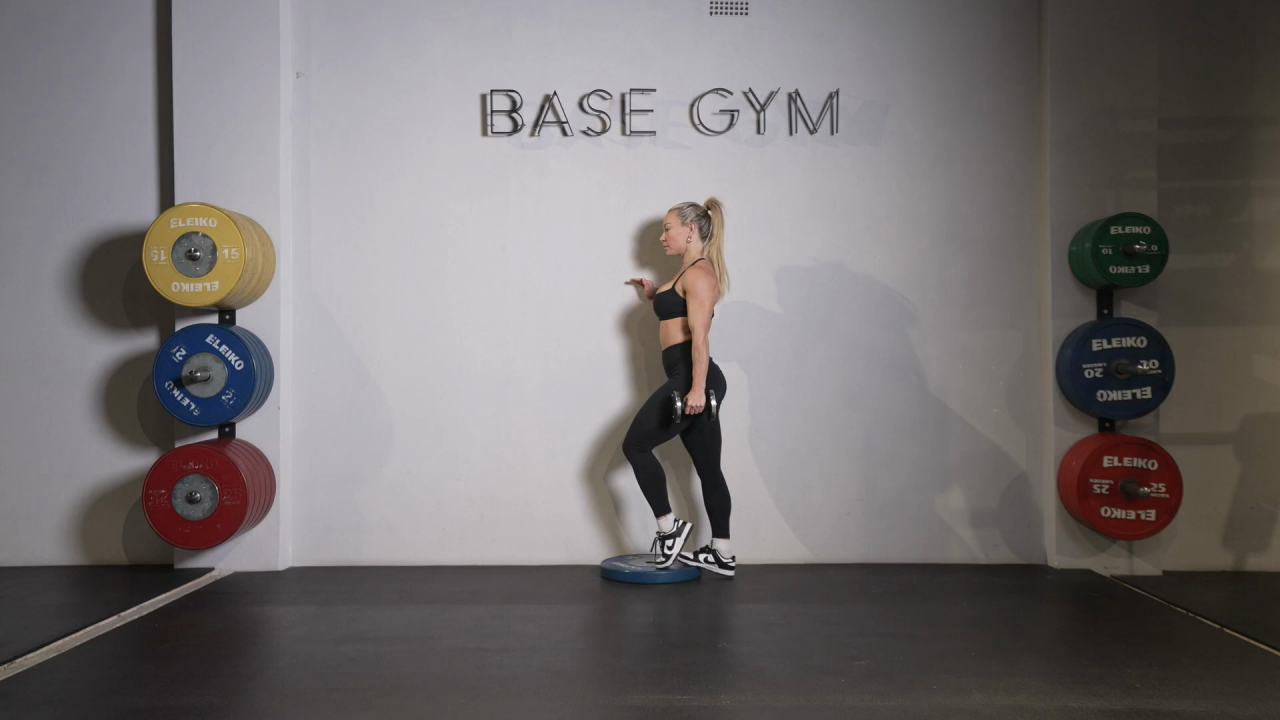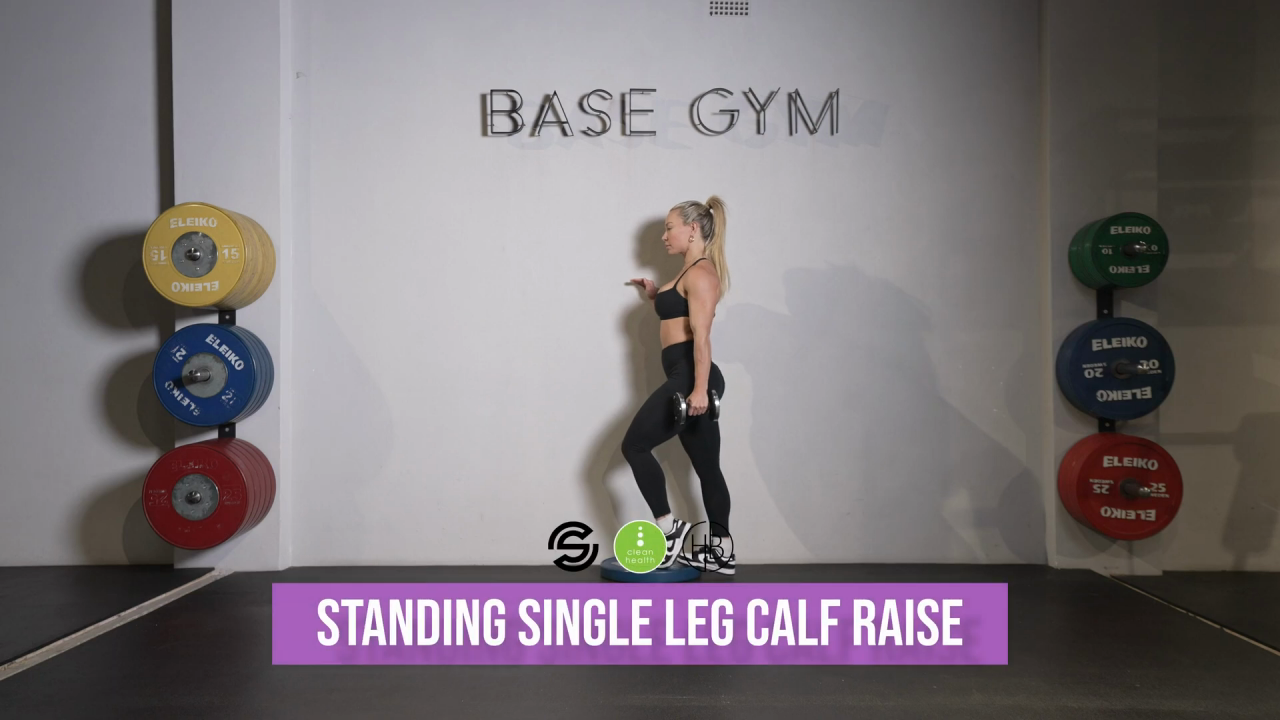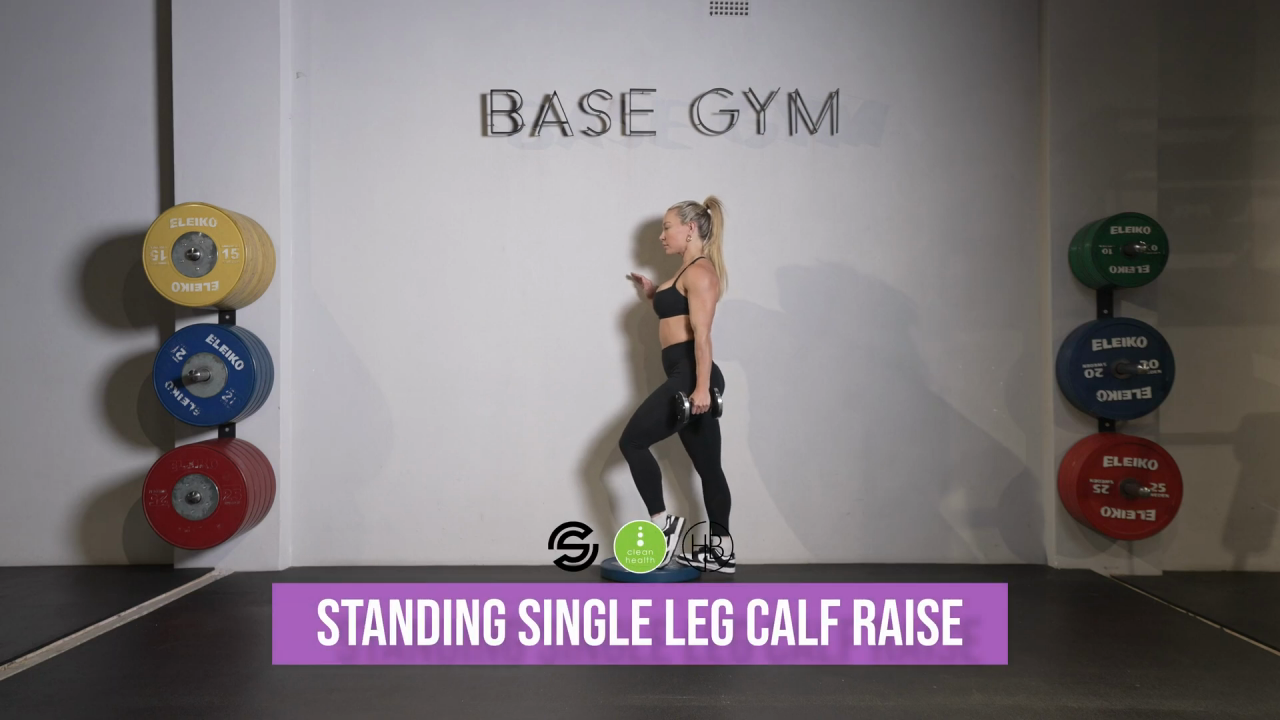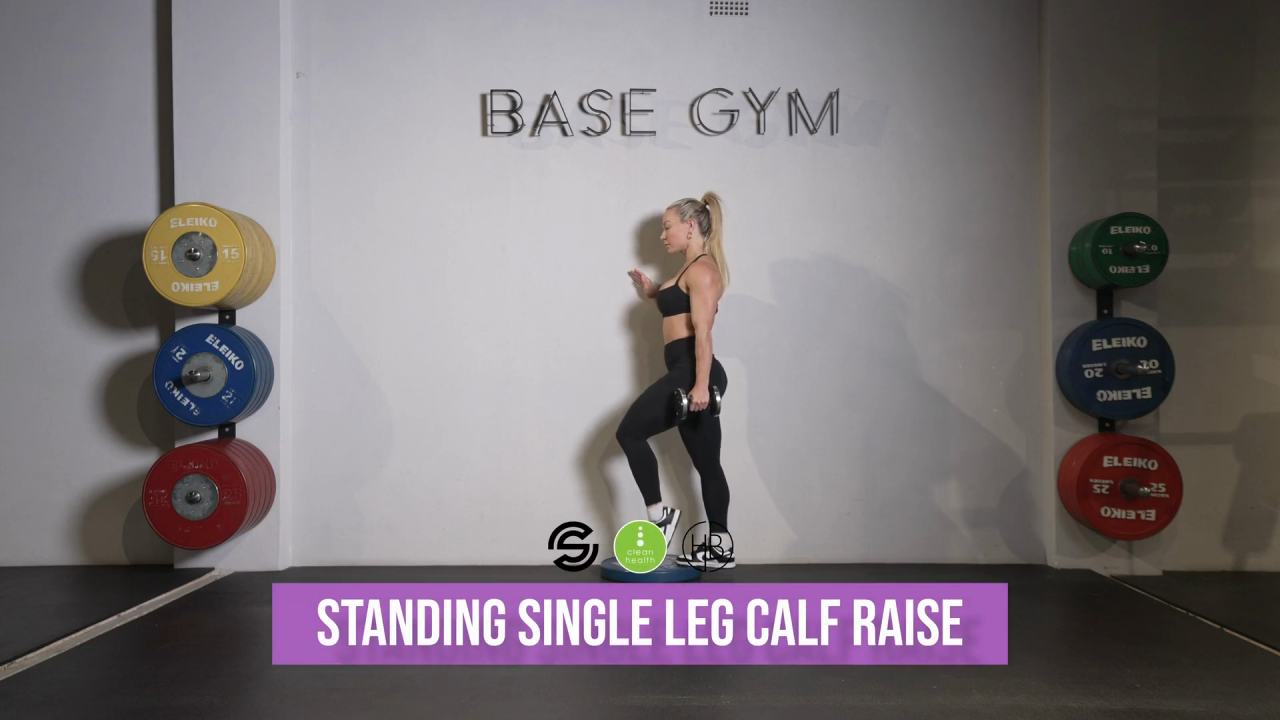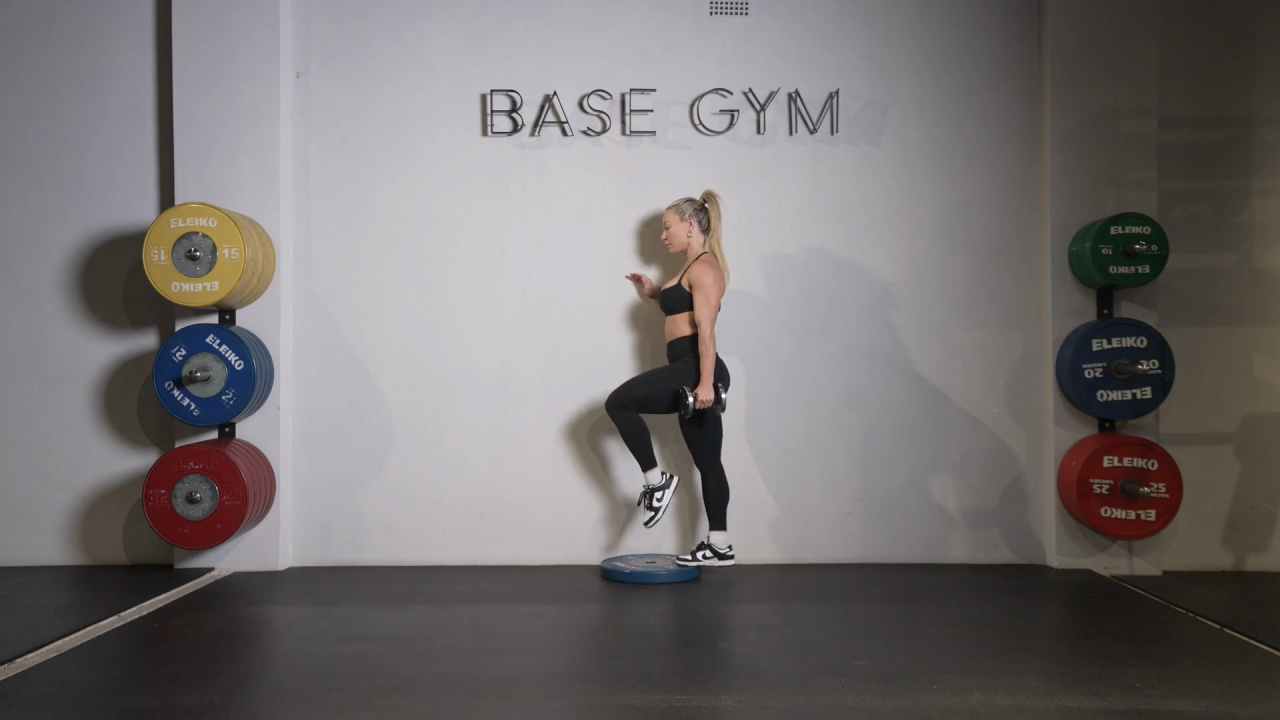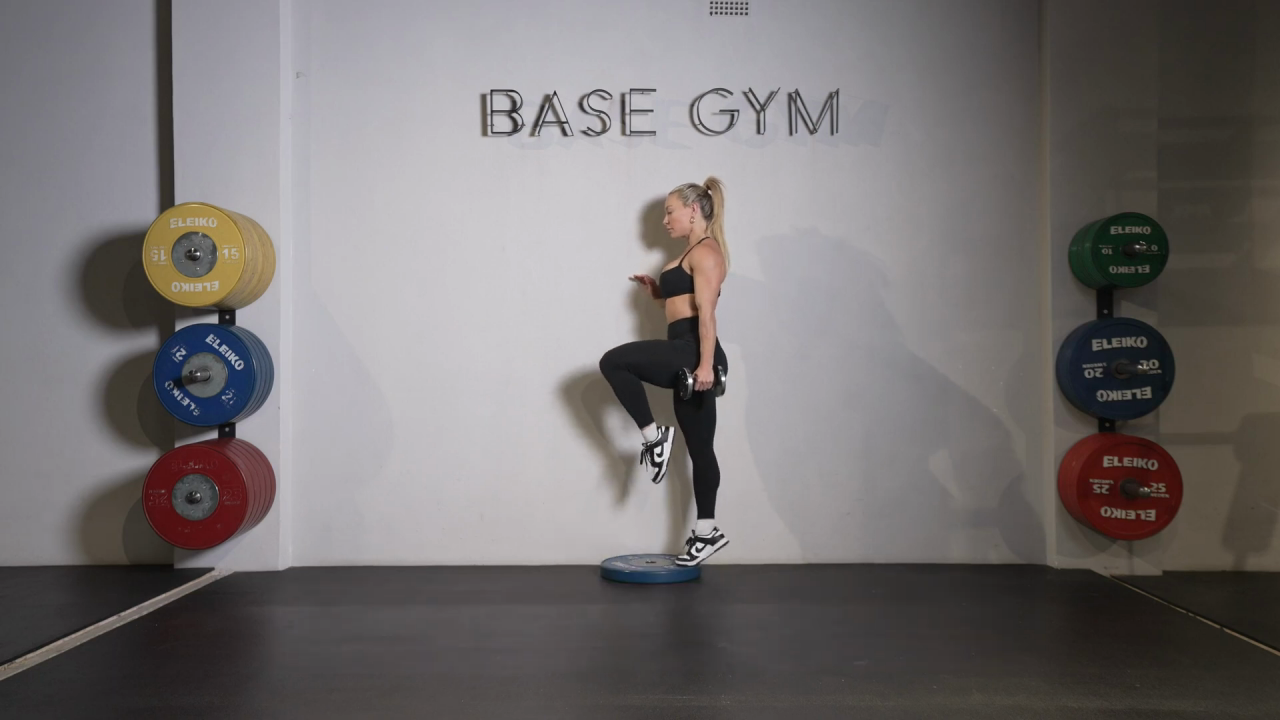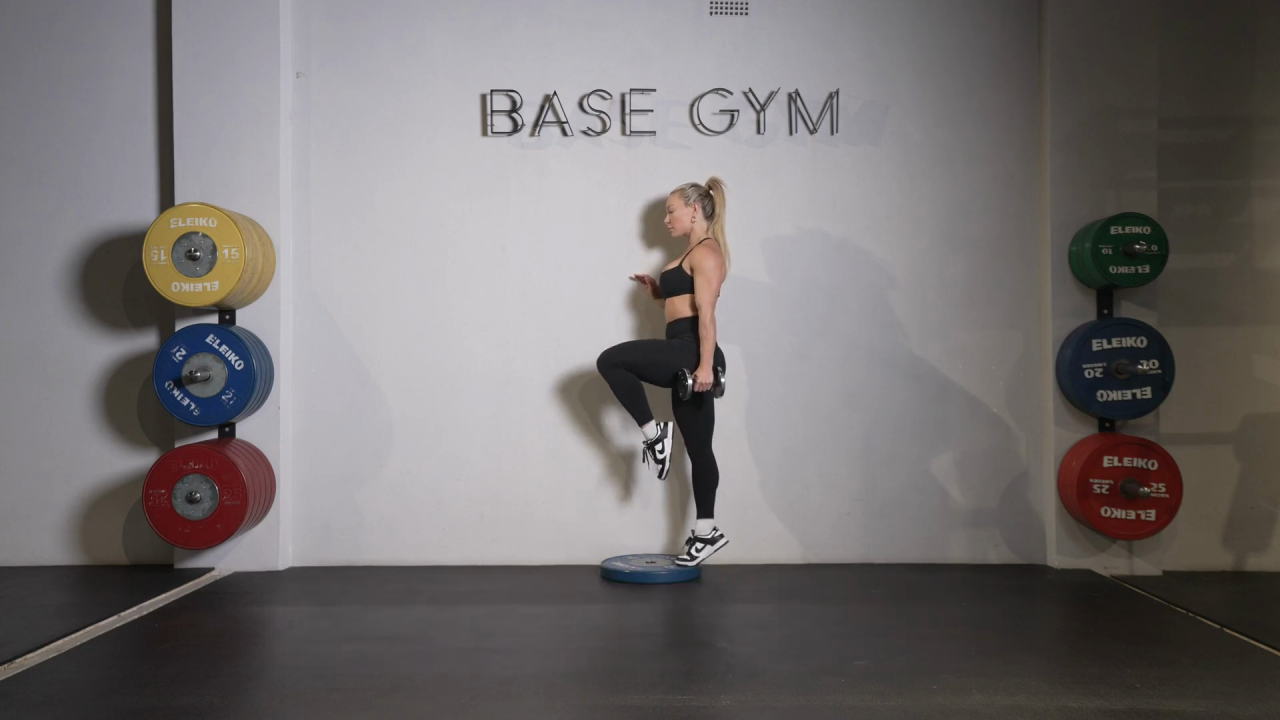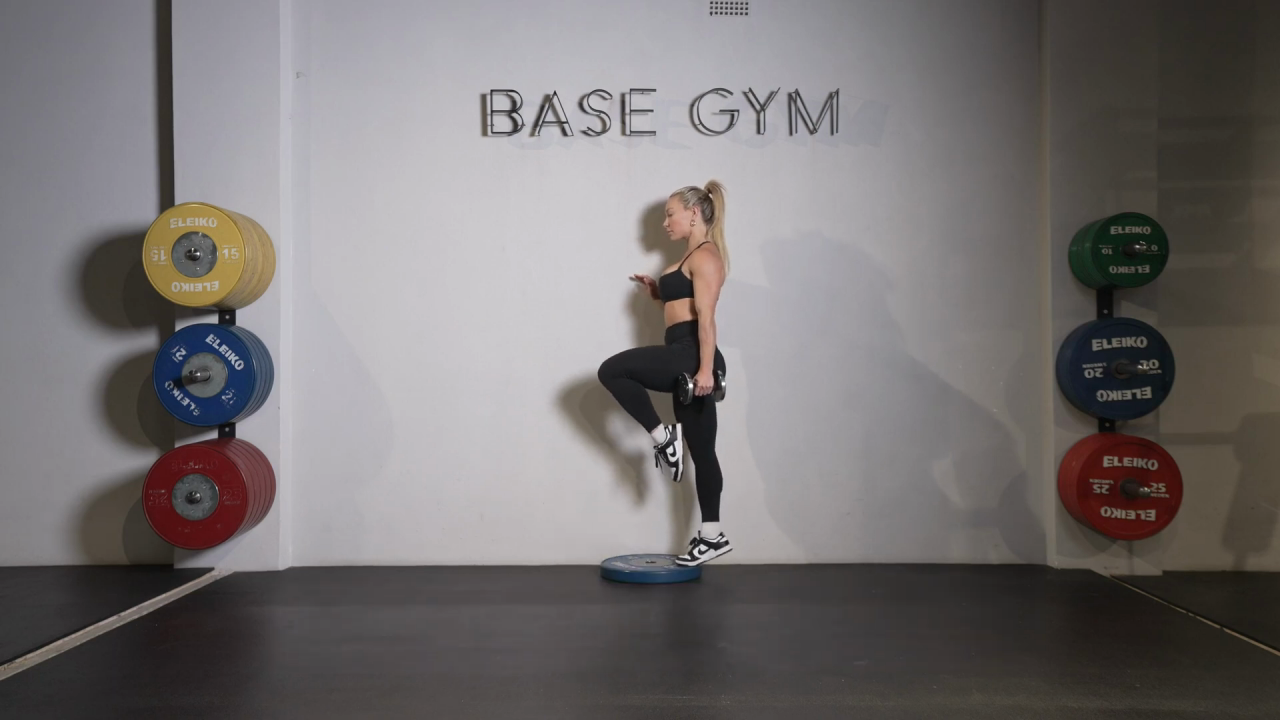
dt=0.7s
person 1, frame 1
left shoulder: (699, 272)
right shoulder: (690, 273)
left elbow: (699, 335)
left wrist: (698, 388)
right wrist: (657, 296)
left hip: (692, 377)
right hip: (690, 378)
left knee: (636, 445)
right knee: (707, 467)
left ankle: (669, 528)
right ankle: (722, 553)
person 1, frame 2
left shoulder: (701, 273)
right shoulder: (692, 273)
left elbow: (701, 336)
left wrist: (700, 388)
right wrist: (657, 297)
left hip: (690, 377)
right hip: (688, 379)
left knee: (634, 445)
right knee: (706, 467)
left ankle: (669, 528)
right ankle: (721, 552)
person 1, frame 3
left shoulder: (700, 271)
right shoulder: (689, 271)
left elbow: (702, 334)
left wrist: (702, 386)
right wrist: (655, 294)
left hip: (692, 376)
right hip: (688, 377)
left knee: (632, 442)
right knee: (707, 466)
left ankle: (663, 524)
right ankle: (720, 550)
person 1, frame 4
left shoulder: (703, 269)
right shoulder: (692, 269)
left elbow: (703, 331)
left wrist: (701, 384)
right wrist: (655, 294)
left hip: (692, 373)
right hip: (689, 374)
left knee: (630, 432)
right knee: (706, 463)
left ankle: (659, 515)
right ankle: (719, 546)
person 1, frame 5
left shoulder: (704, 268)
right shoulder: (694, 268)
left elbow: (706, 329)
left wrist: (706, 382)
right wrist: (656, 294)
left hip: (695, 369)
right hip: (689, 371)
left knee: (619, 402)
right knee: (707, 462)
left ankle: (656, 480)
right ankle: (719, 545)
person 1, frame 6
left shoulder: (705, 251)
right shoulder: (694, 253)
left elbow: (706, 312)
left wrist: (706, 364)
right wrist: (658, 292)
left hip: (692, 353)
right hip: (686, 356)
left knee: (613, 361)
right knee: (699, 448)
left ankle: (654, 435)
right ankle: (707, 532)
person 1, frame 7
left shoulder: (706, 252)
right shoulder: (694, 253)
left elbow: (706, 313)
left wrist: (706, 365)
right wrist: (659, 291)
left hip: (691, 352)
right hip: (684, 356)
left knee: (611, 360)
right knee: (698, 447)
left ankle: (653, 433)
right ankle: (706, 532)
person 1, frame 8
left shoulder: (705, 256)
right shoulder: (693, 259)
left elbow: (706, 317)
left wrist: (706, 369)
right wrist: (658, 292)
left hip: (690, 358)
right hip: (684, 360)
left knee: (612, 370)
right knee: (701, 451)
left ankle: (663, 436)
right ankle: (712, 535)
